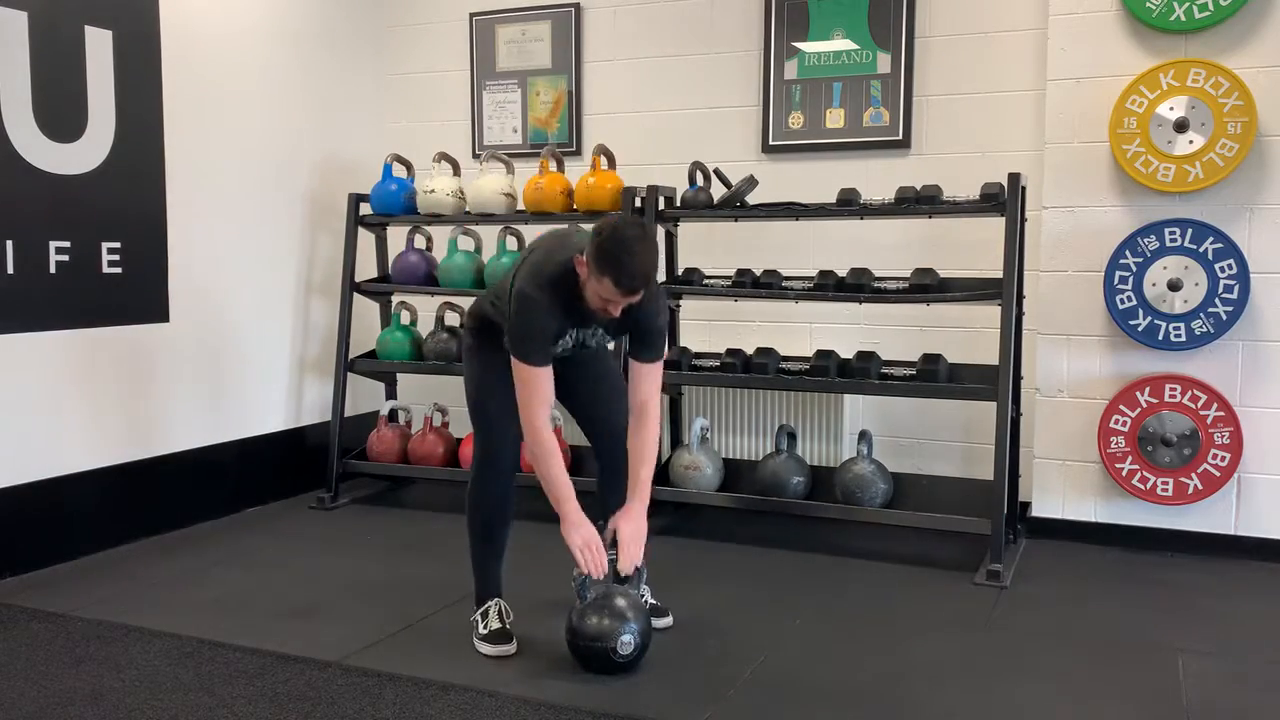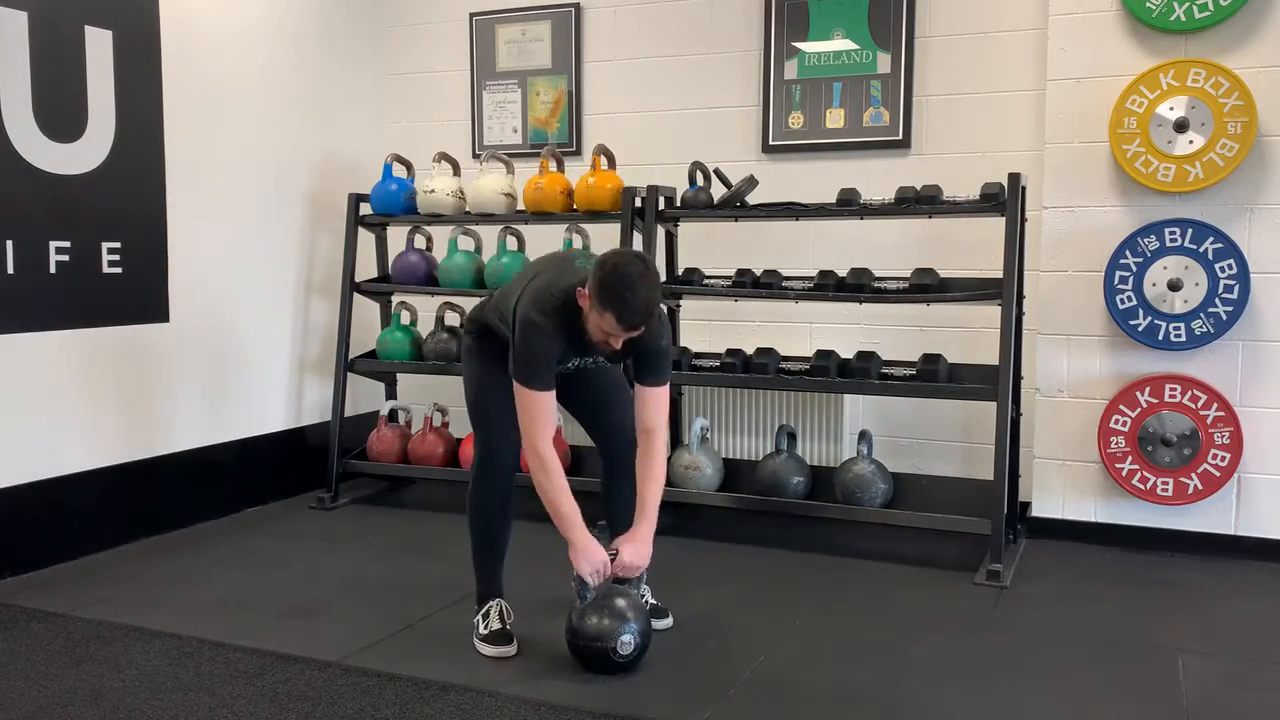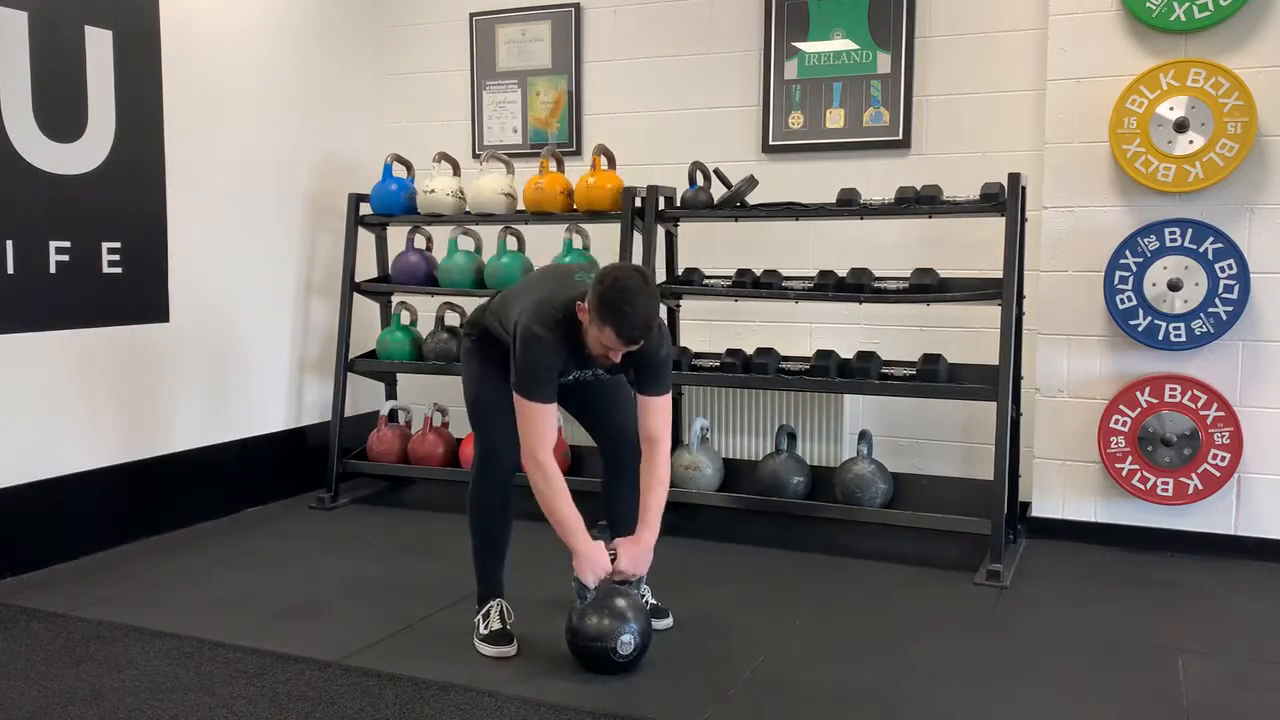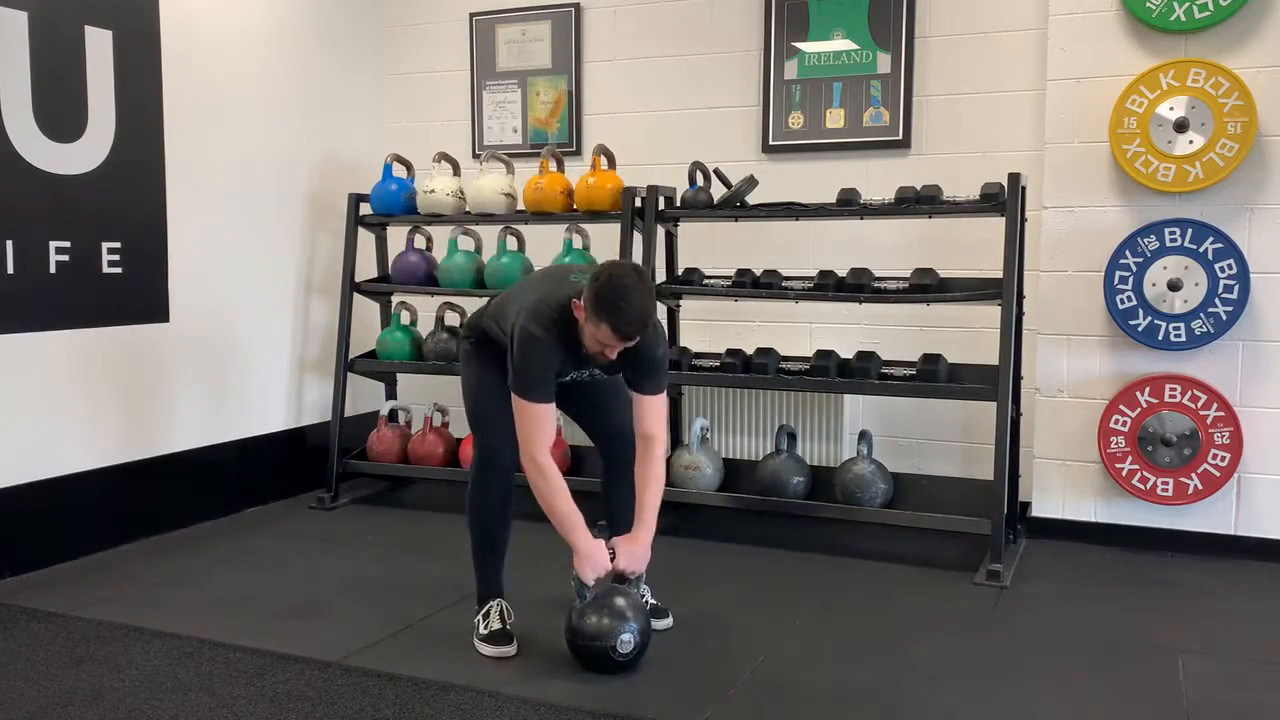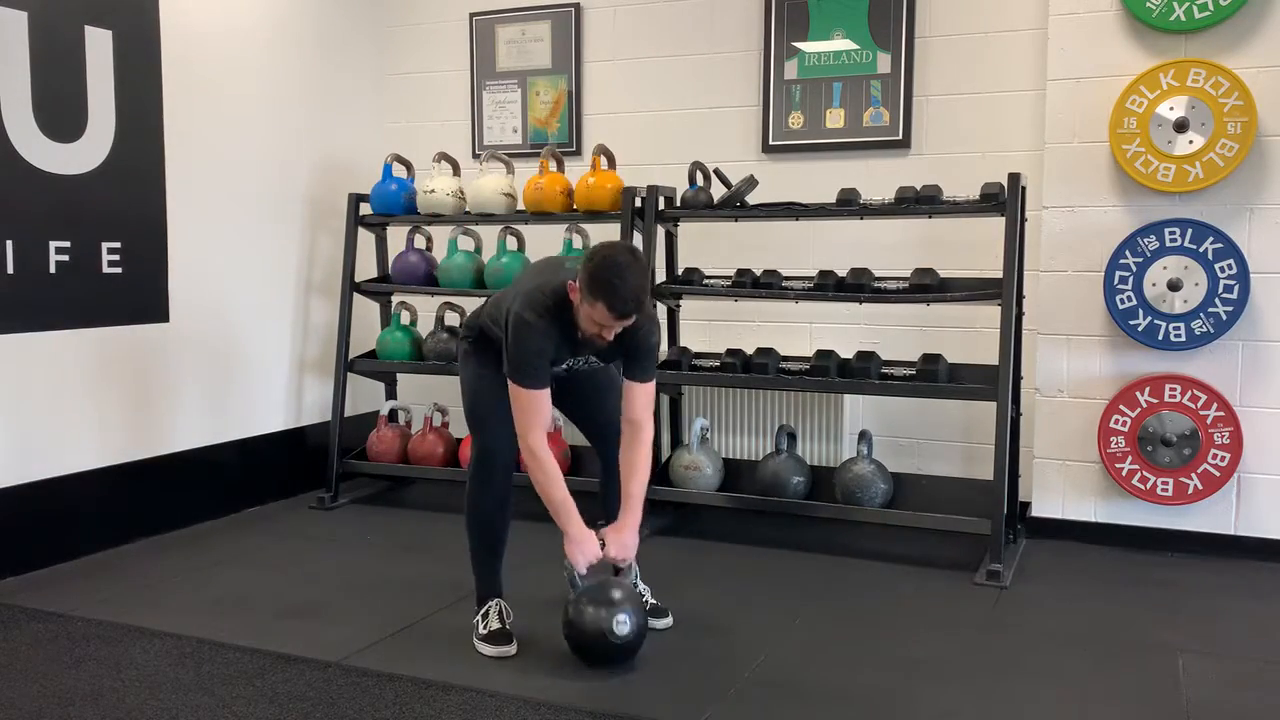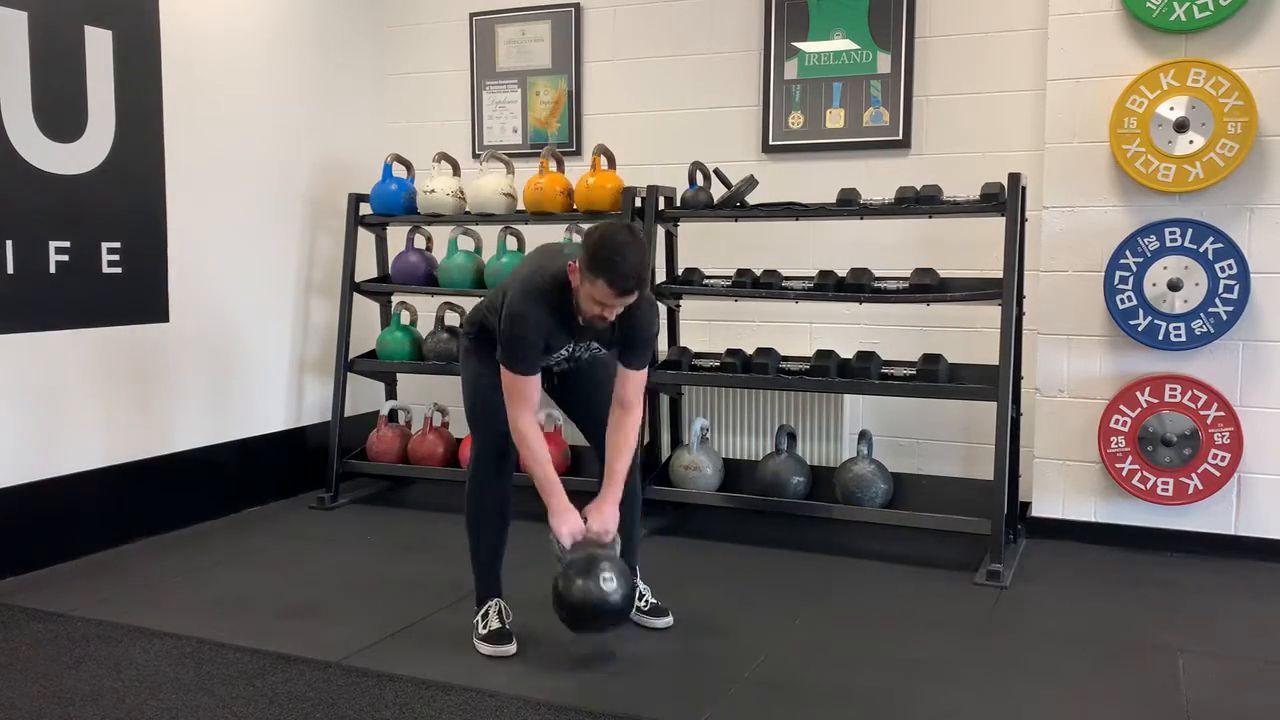
dt=0.1s
person 1, frame 1
left shoulder: (646, 299)
right shoulder: (538, 290)
left elbow: (644, 410)
right elbow: (536, 423)
left wrist: (636, 511)
right wrist: (572, 519)
left hip: (577, 351)
right hip: (496, 340)
left knee: (619, 443)
right knee: (497, 455)
left ankle: (627, 579)
right ankle: (488, 603)
person 1, frame 2
left shoulder: (650, 328)
right shoulder: (542, 315)
left elbow: (652, 435)
right elbow: (539, 447)
left wrist: (643, 532)
right wrist: (579, 540)
left hip: (578, 355)
right hip: (496, 343)
left knee: (624, 442)
right knee: (498, 455)
left ankle: (625, 577)
right ankle: (490, 603)
person 1, frame 3
left shoulder: (649, 337)
right shoulder: (543, 326)
left elbow: (656, 443)
right elbow: (539, 457)
left wrist: (645, 537)
right wrist: (583, 547)
right hip: (497, 347)
left knee: (626, 442)
right knee: (498, 456)
left ankle: (626, 578)
right ankle: (490, 603)
person 1, frame 4
left shoulder: (646, 336)
right shoulder: (538, 329)
left elbow: (650, 441)
right elbow: (536, 456)
left wrist: (642, 536)
right wrist: (584, 546)
left hip: (575, 364)
right hip: (495, 350)
left knee: (625, 447)
right knee: (496, 457)
left ankle: (628, 581)
right ankle: (489, 604)
person 1, frame 5
left shoulder: (640, 323)
right shoulder: (533, 315)
left elbow: (638, 427)
right elbow: (533, 442)
left wrist: (629, 522)
right wrist: (574, 531)
left hip: (575, 362)
right hip: (493, 350)
left knee: (618, 444)
right knee: (495, 457)
right ankle: (489, 603)
person 1, frame 6
left shoulder: (640, 309)
right shoulder: (529, 302)
left elbow: (628, 406)
right elbow: (522, 418)
left wrist: (610, 501)
right wrist: (559, 508)
left hip: (574, 359)
right hip: (493, 349)
left knee: (621, 456)
right knee: (493, 458)
left ankle: (627, 582)
right ankle: (489, 603)
